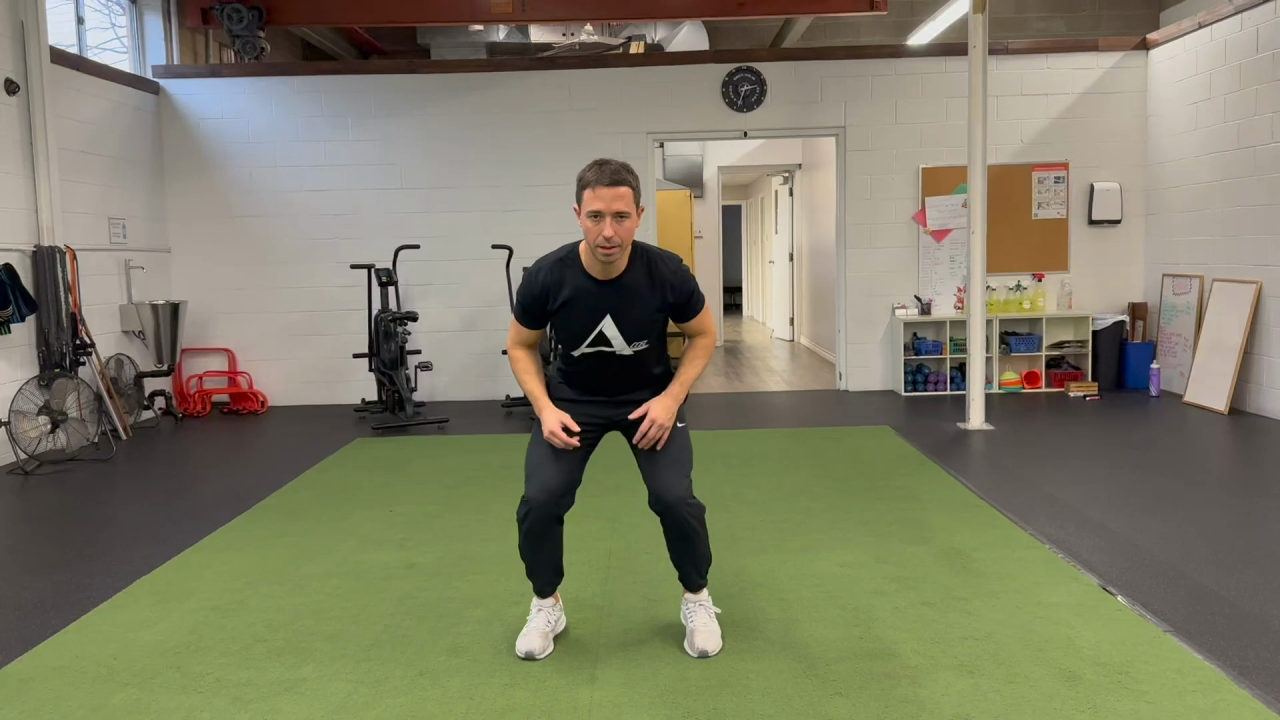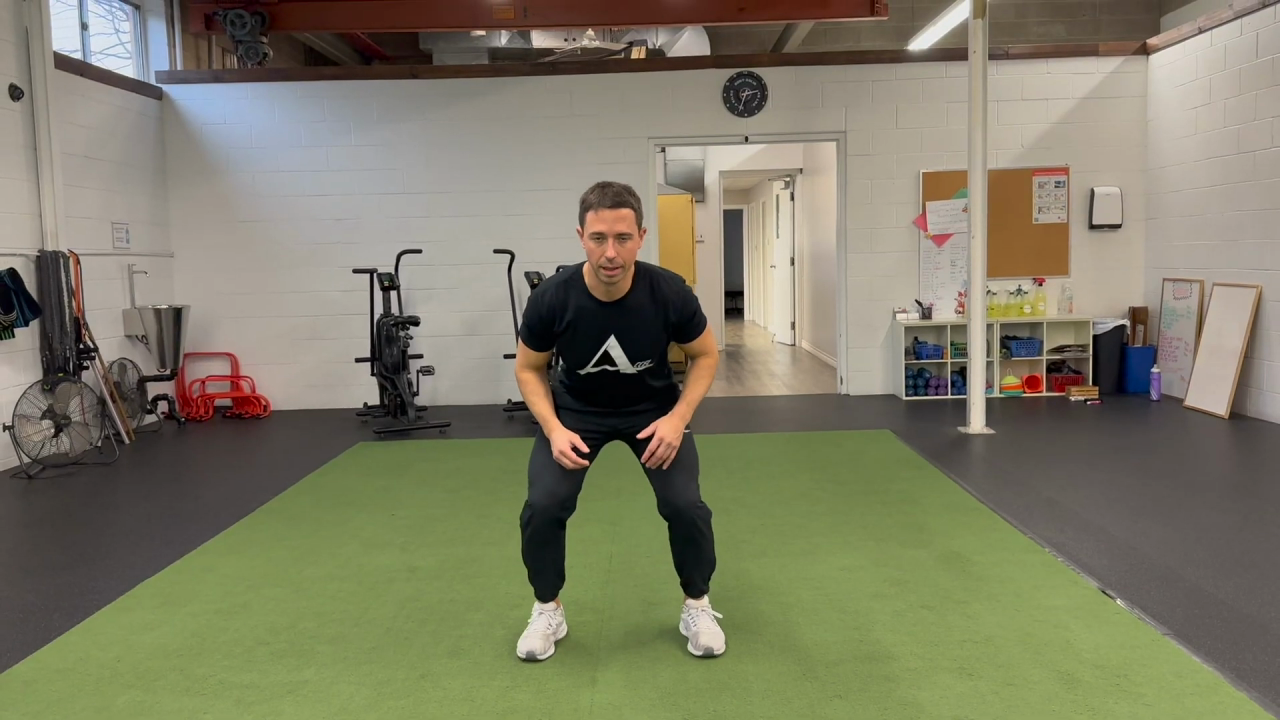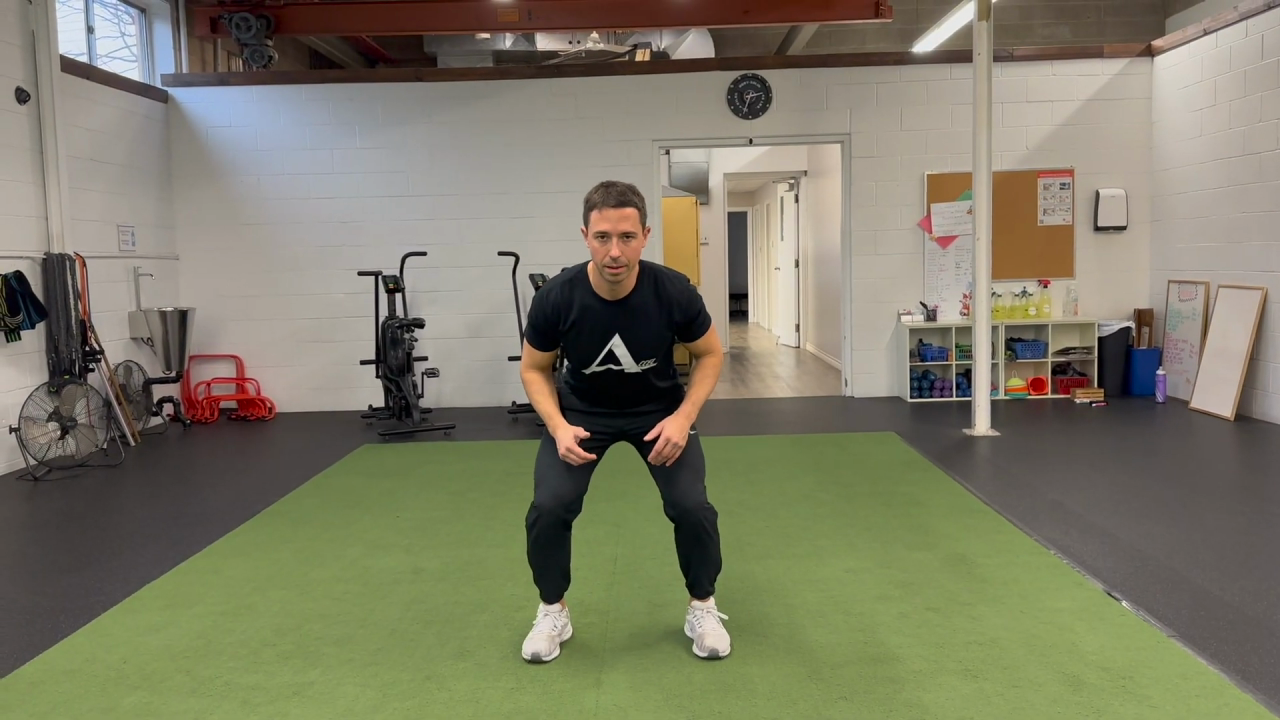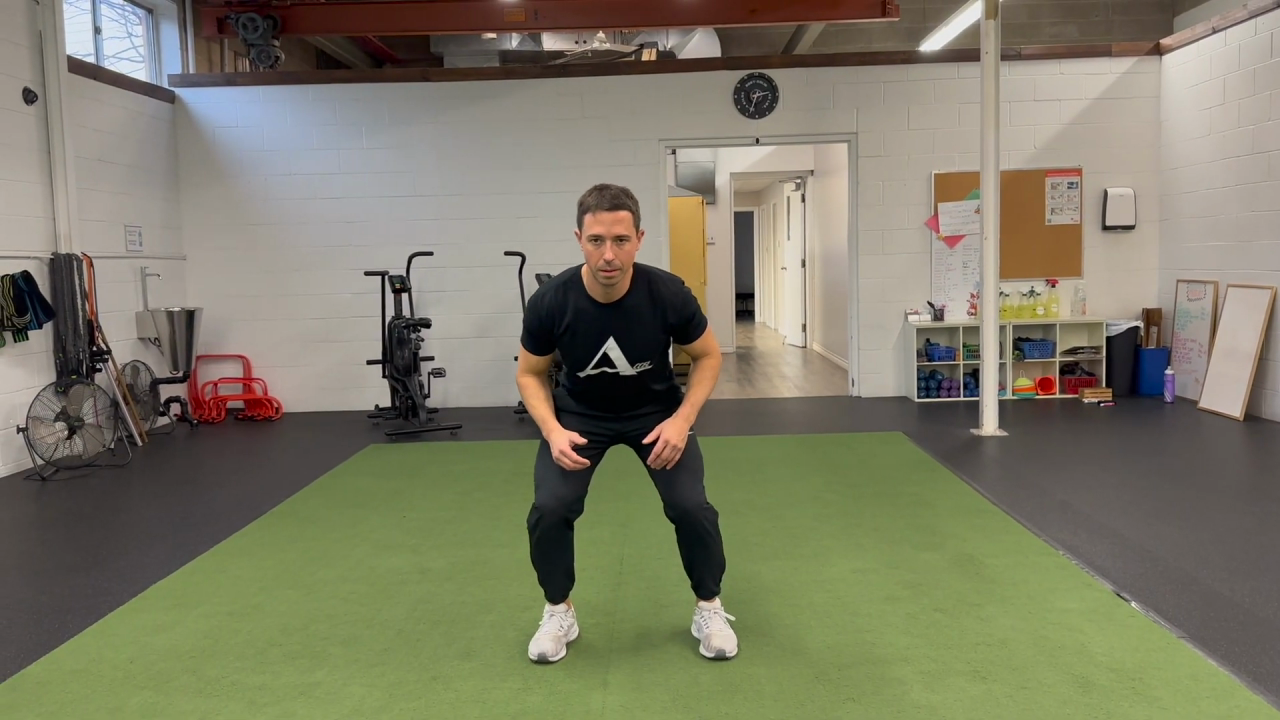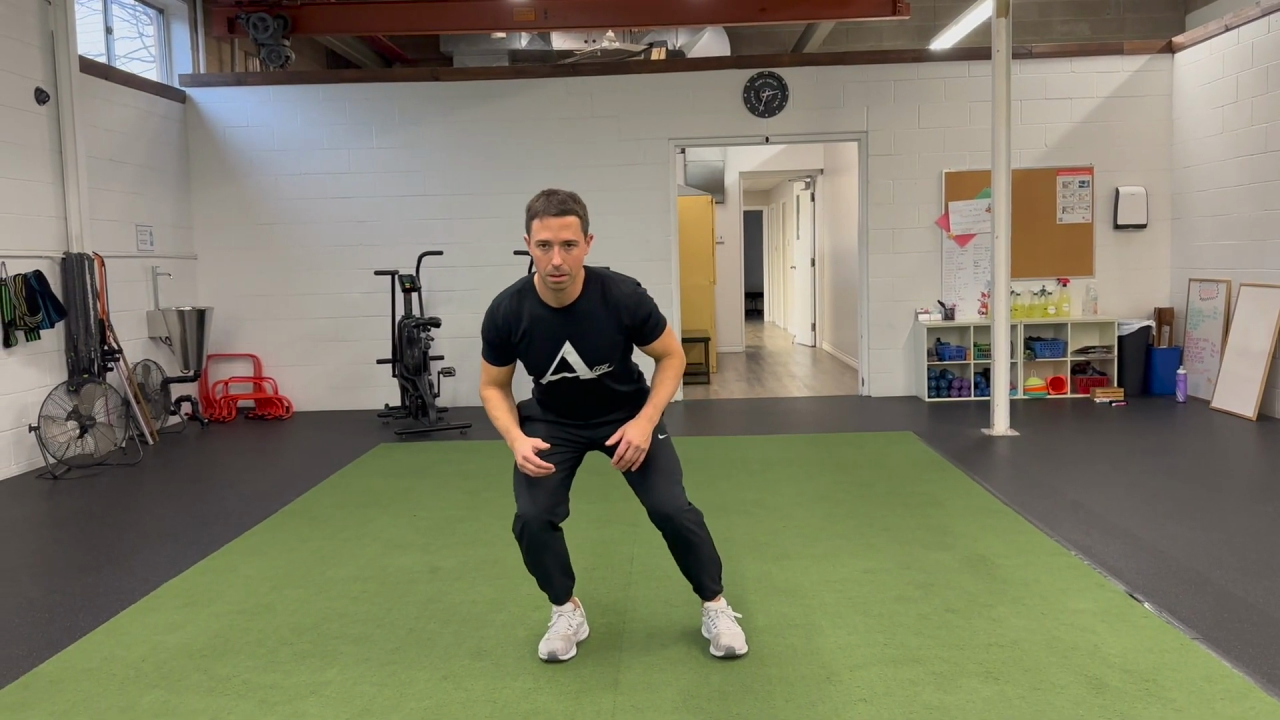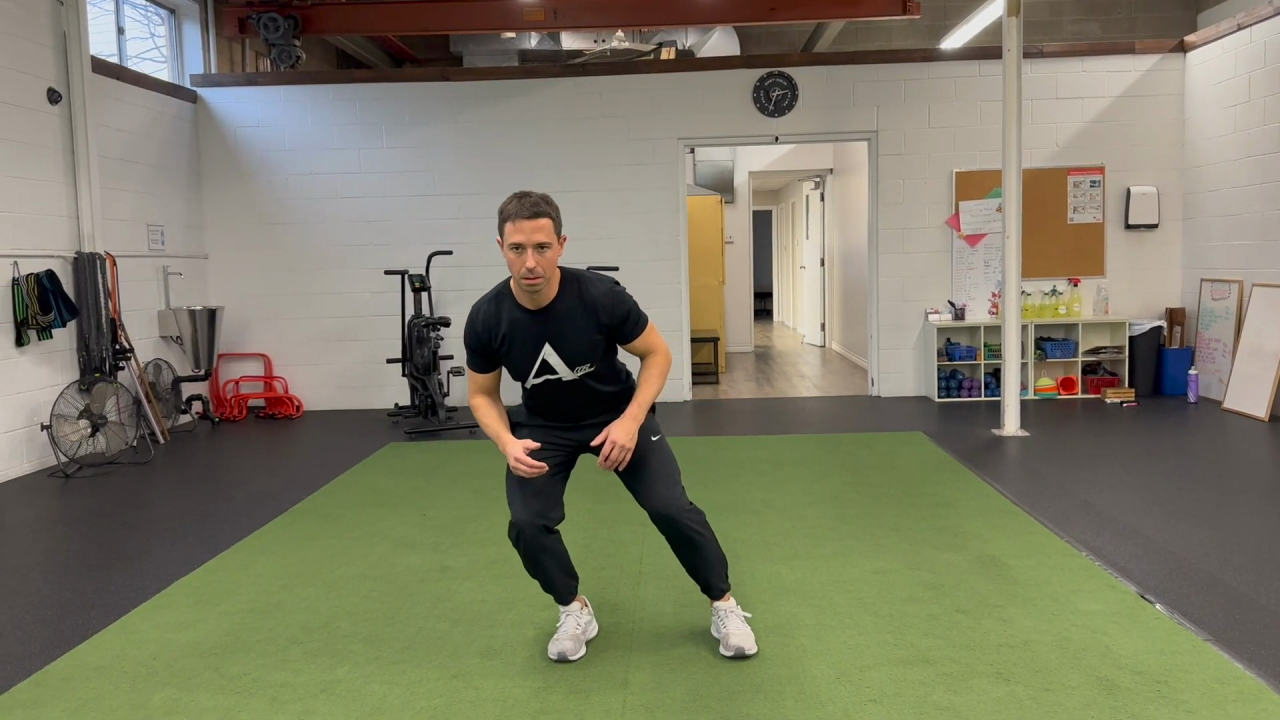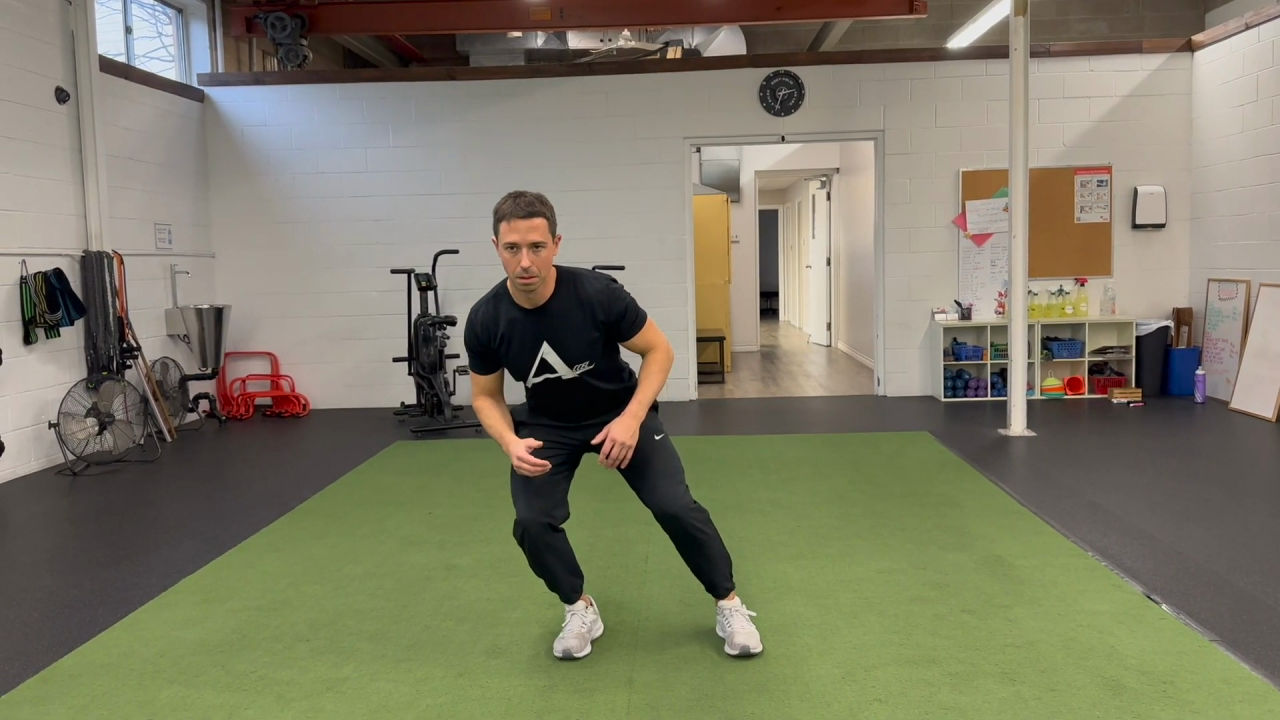
dt=0.7s
person 1, frame 1
left shoulder: (667, 273)
right shoulder: (546, 277)
left elbow: (704, 335)
right elbow: (520, 346)
left wrist: (671, 398)
right wrist: (545, 408)
left hip: (650, 397)
right hip: (573, 399)
left knee: (674, 499)
right knee: (540, 501)
left ankle: (696, 598)
right ankle: (546, 605)
person 1, frame 2
left shoulder: (670, 293)
right shoulder: (551, 299)
left elbow: (705, 355)
right elbow: (529, 369)
left wrist: (678, 418)
right wrist: (554, 429)
left hip: (654, 409)
right hip: (575, 409)
left knee: (684, 504)
right knee: (543, 506)
left ankle: (697, 605)
right ankle: (547, 609)
person 1, frame 3
left shoulder: (674, 292)
right shoulder: (556, 298)
left elbow: (709, 354)
right elbow: (534, 369)
left wrist: (683, 417)
right wrist: (558, 426)
left hip: (659, 409)
right hip: (581, 411)
left knee: (692, 507)
right knee: (549, 508)
left ankle: (702, 607)
right ankle: (552, 611)
person 1, frame 4
left shoulder: (668, 295)
right shoulder: (550, 302)
left elbow: (708, 356)
right elbow: (530, 374)
left wrist: (682, 420)
right wrist: (553, 430)
left hip: (656, 410)
right hip: (579, 413)
left knee: (691, 506)
right knee: (549, 509)
left ankle: (709, 607)
right ankle: (559, 611)
person 1, frame 5
left shoulder: (622, 296)
right shoulder: (506, 313)
left elbow: (672, 357)
right elbow: (494, 387)
left wrist: (645, 422)
right wrist: (517, 439)
left hip: (626, 414)
right hip: (552, 420)
left knee: (671, 509)
right knee: (533, 518)
left ankle: (715, 605)
right ankle: (567, 610)
person 1, frame 6
left shoulder: (601, 296)
right shoulder: (486, 318)
left elbow: (658, 355)
right elbow: (482, 394)
left wrist: (631, 422)
right wrist: (507, 442)
left hip: (617, 415)
right hip: (543, 425)
left knee: (671, 508)
right knee: (527, 522)
left ankle: (723, 604)
right ankle: (574, 610)
person 1, frame 7
left shoulder: (597, 294)
right shoulder: (485, 320)
left elbow: (658, 351)
right elbow: (486, 396)
left wrist: (632, 419)
right wrist: (510, 442)
left hip: (620, 413)
right hip: (547, 424)
left knee: (675, 507)
right knee: (532, 522)
left ankle: (729, 603)
right ankle: (580, 608)
